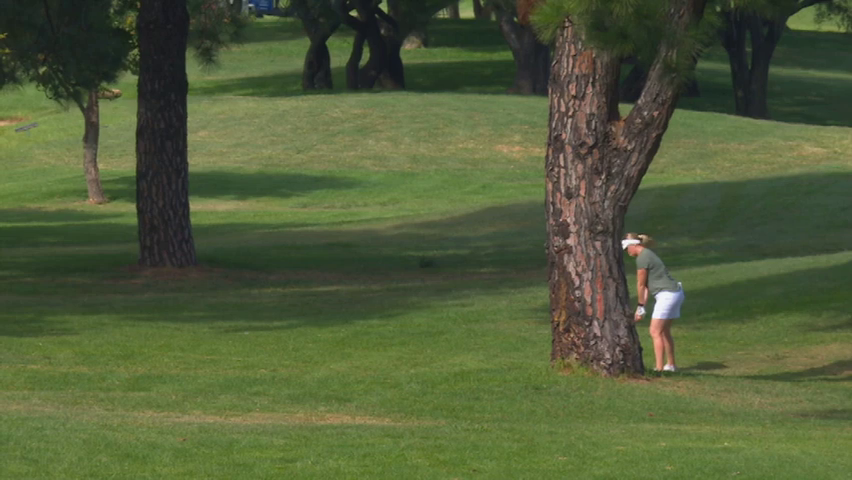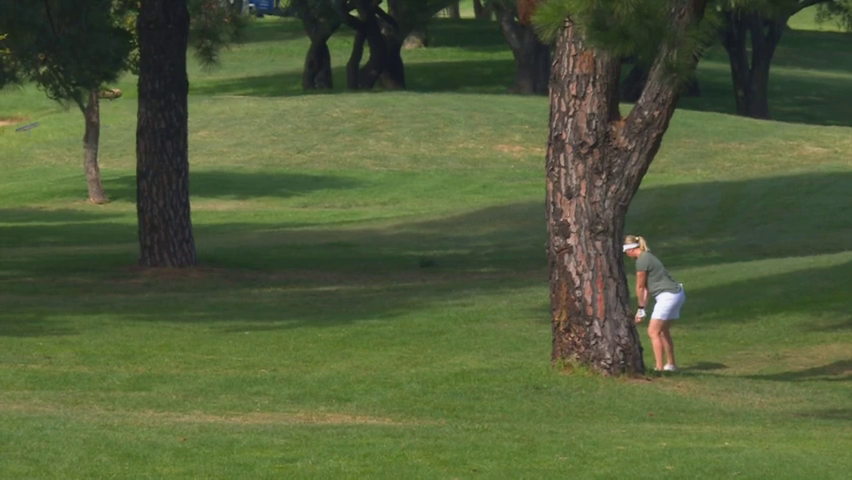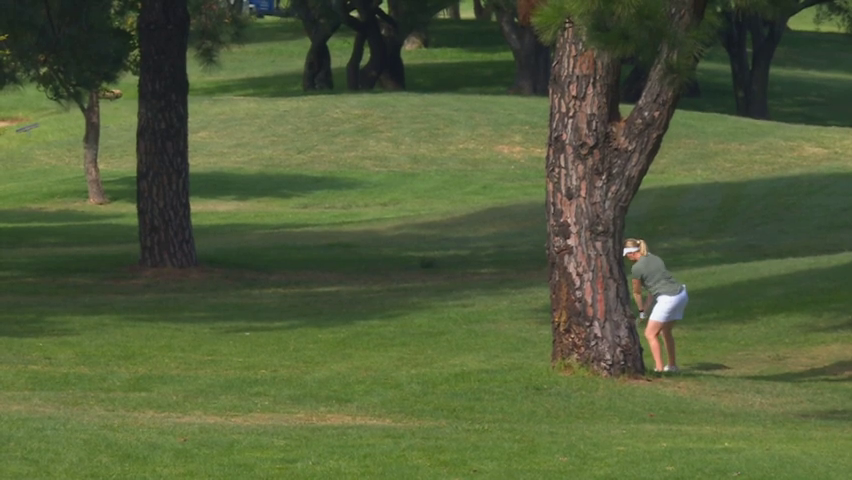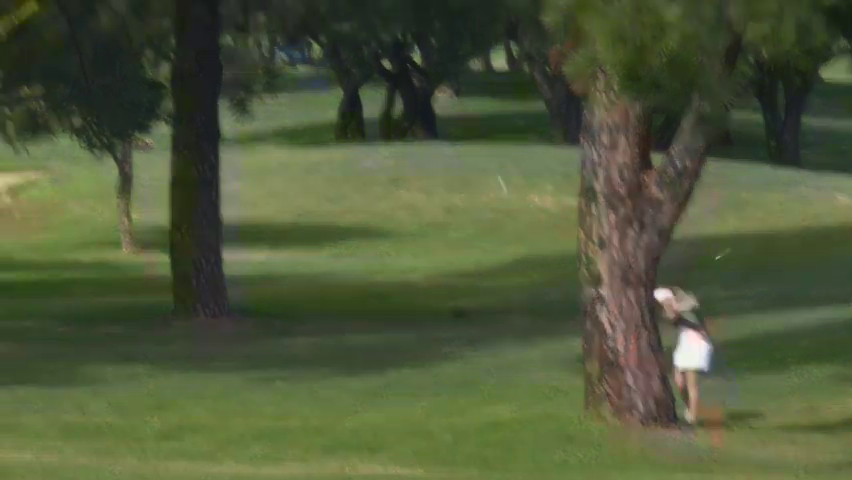
dt=1s
person 1, frame 1
left shoulder: (642, 258)
right shoulder: (647, 255)
left elbow: (641, 285)
right elbow: (647, 285)
left wrist: (640, 306)
right wrist: (641, 307)
left hip: (667, 295)
right hip: (674, 293)
left knee: (655, 332)
right knee: (664, 331)
left ankle: (659, 368)
right ankle: (671, 365)
person 1, frame 2
left shoulder: (641, 261)
right shoulder: (647, 257)
left elbow: (640, 287)
right elbow: (646, 287)
left wrist: (640, 308)
right wrist: (642, 309)
left hip: (668, 296)
right hip: (675, 294)
left knee: (653, 332)
right knee: (663, 331)
left ankle: (659, 368)
right ankle: (671, 365)
person 1, frame 3
left shoulder: (636, 268)
right shoulder: (655, 258)
left elbow: (637, 293)
left wrist: (641, 311)
right wrist: (645, 308)
left hip: (668, 299)
right hip: (681, 294)
left knee: (650, 334)
right knee: (666, 331)
left ankle: (659, 369)
right ankle: (672, 365)
person 1, frame 4
left shoulder: (685, 299)
right shoulder: (669, 311)
right elbow: (673, 314)
left hip: (697, 340)
right hip: (683, 342)
left knee: (691, 381)
right knee: (680, 383)
left ankle: (692, 418)
right ankle: (689, 408)
